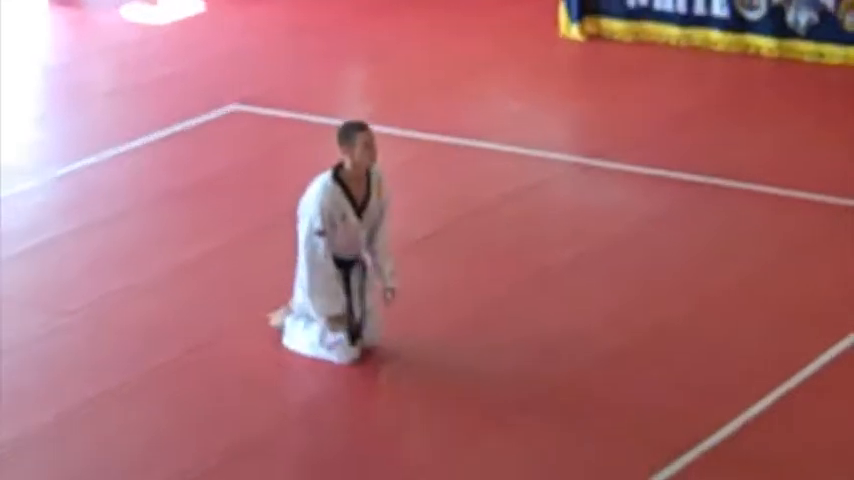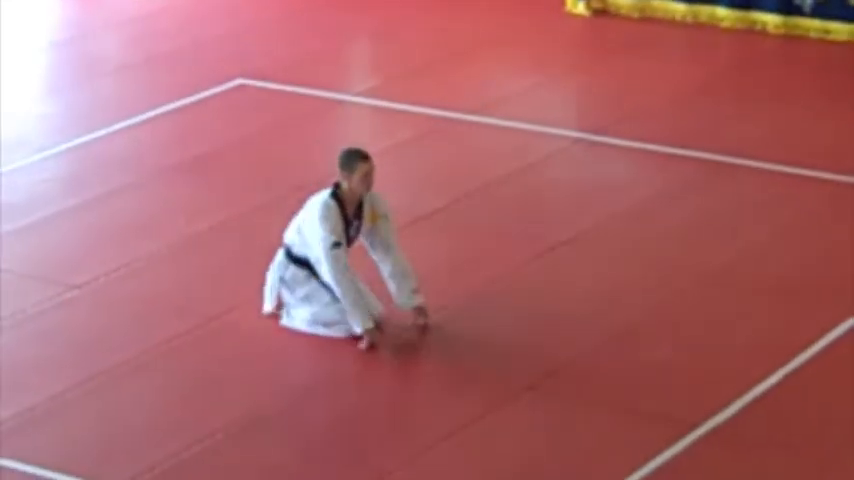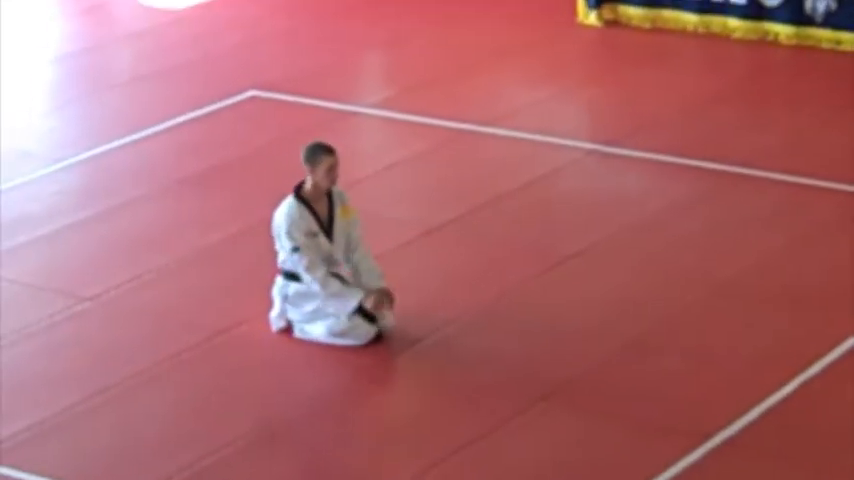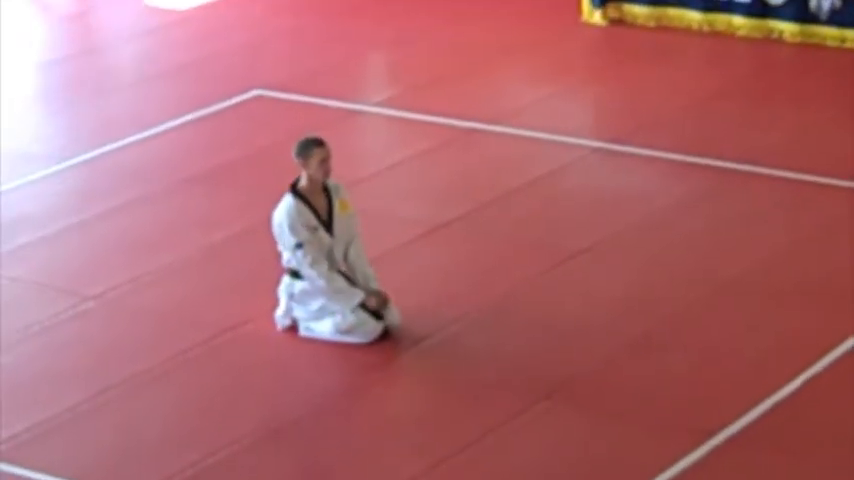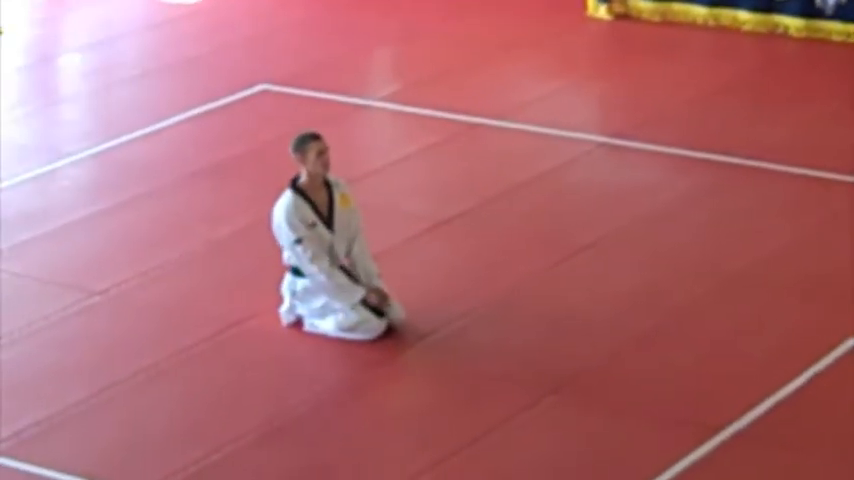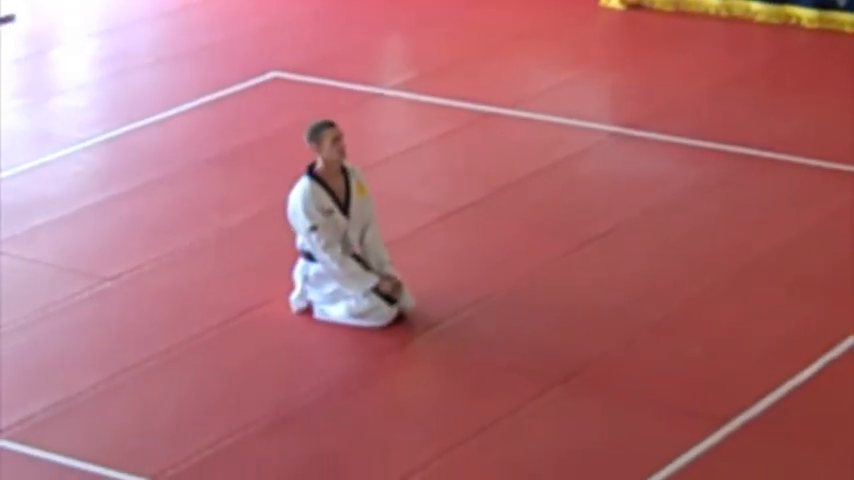
dt=0.4s
person 1, frame 1
left shoulder: (374, 178)
right shoulder: (324, 193)
left elbow: (377, 232)
right elbow: (313, 254)
left wrist: (387, 277)
right wrist: (328, 309)
left hip: (354, 264)
right hip: (319, 266)
left knee: (366, 336)
right knee: (345, 352)
left ankle: (304, 309)
right ankle: (287, 322)
person 1, frame 2
left shoulder: (372, 203)
right shoulder: (322, 212)
left elbow: (388, 252)
right elbow: (337, 274)
left wrist: (413, 300)
right wrist: (365, 325)
left hip: (325, 268)
right hip: (297, 273)
left knee: (372, 314)
right knee: (346, 323)
right ankle: (288, 308)
person 1, frame 3
left shoulder: (339, 198)
right shoulder: (289, 216)
left elbow: (355, 248)
right elbow: (310, 273)
left wrist: (377, 285)
right wrist: (360, 299)
left hip: (331, 278)
right hip: (302, 289)
left knee: (382, 321)
right knee: (363, 330)
right ankle: (296, 321)
person 1, frame 4
left shoulder: (336, 192)
right shoulder: (289, 214)
left elbow: (353, 245)
right elbow: (313, 270)
left wrist: (371, 287)
right wrist: (362, 298)
left hip: (336, 277)
right hip: (309, 288)
left knee: (389, 318)
right knee: (370, 328)
right ankle: (301, 318)
person 1, frame 5
left shoulder: (338, 188)
right shoulder: (288, 210)
left elbow: (356, 242)
right elbow: (314, 266)
left wrist: (373, 284)
right wrist: (362, 295)
left hip: (340, 273)
right hip: (311, 285)
left knee: (393, 314)
right knee: (373, 325)
right ankle: (304, 313)
person 1, frame 6
left shoulder: (353, 176)
right shoulder: (305, 196)
left elbow: (369, 228)
right elbow: (328, 253)
left wrist: (385, 271)
right wrist: (375, 282)
left hip: (351, 260)
right hip: (323, 271)
left knee: (404, 303)
right knee: (383, 312)
right ankle: (315, 300)
